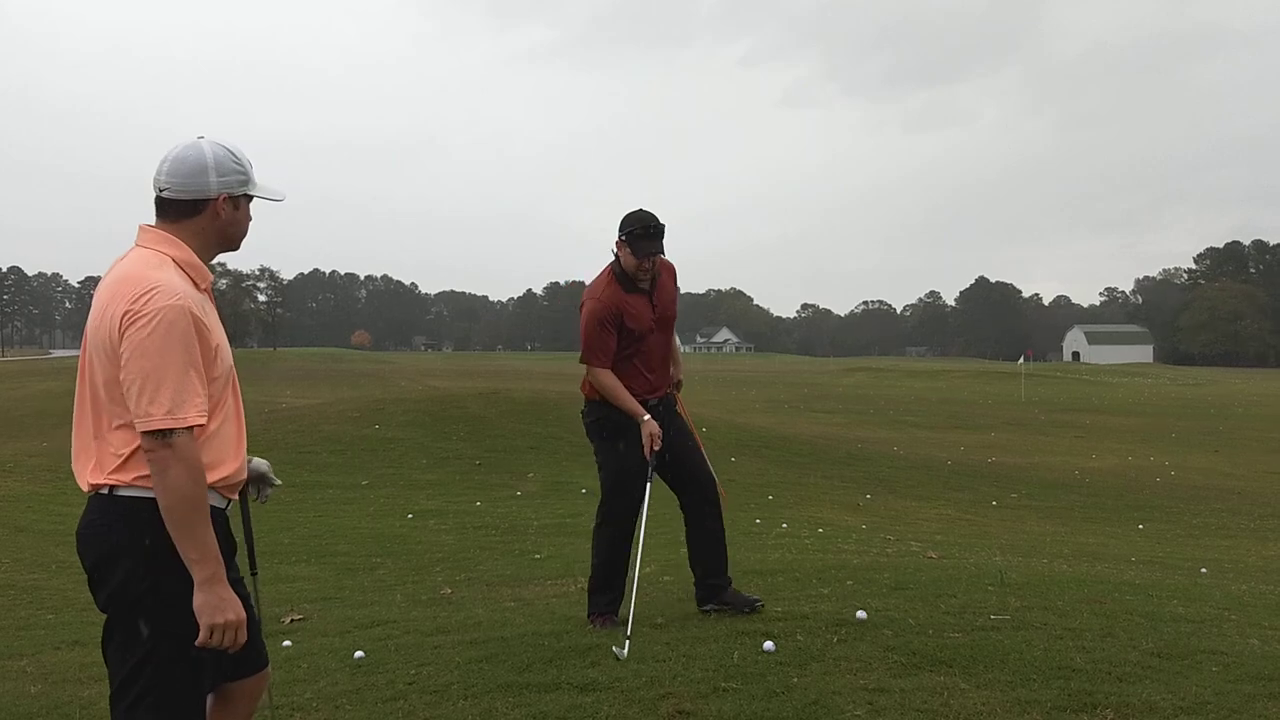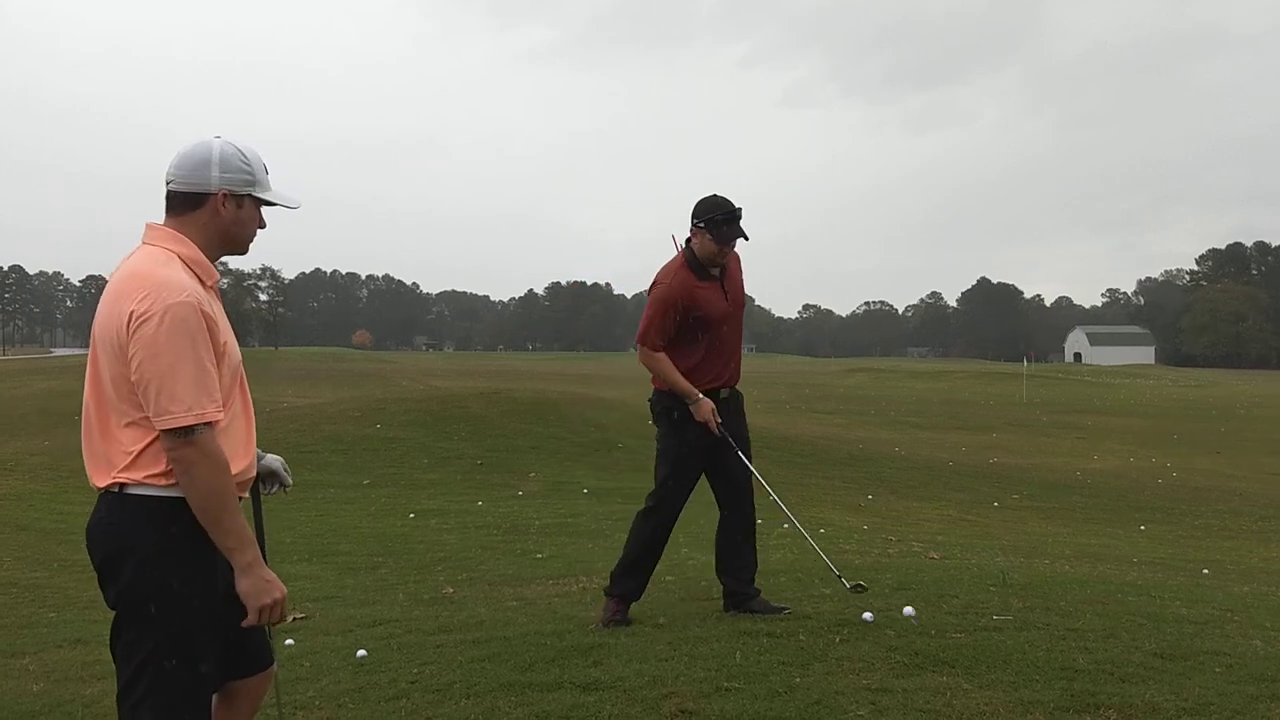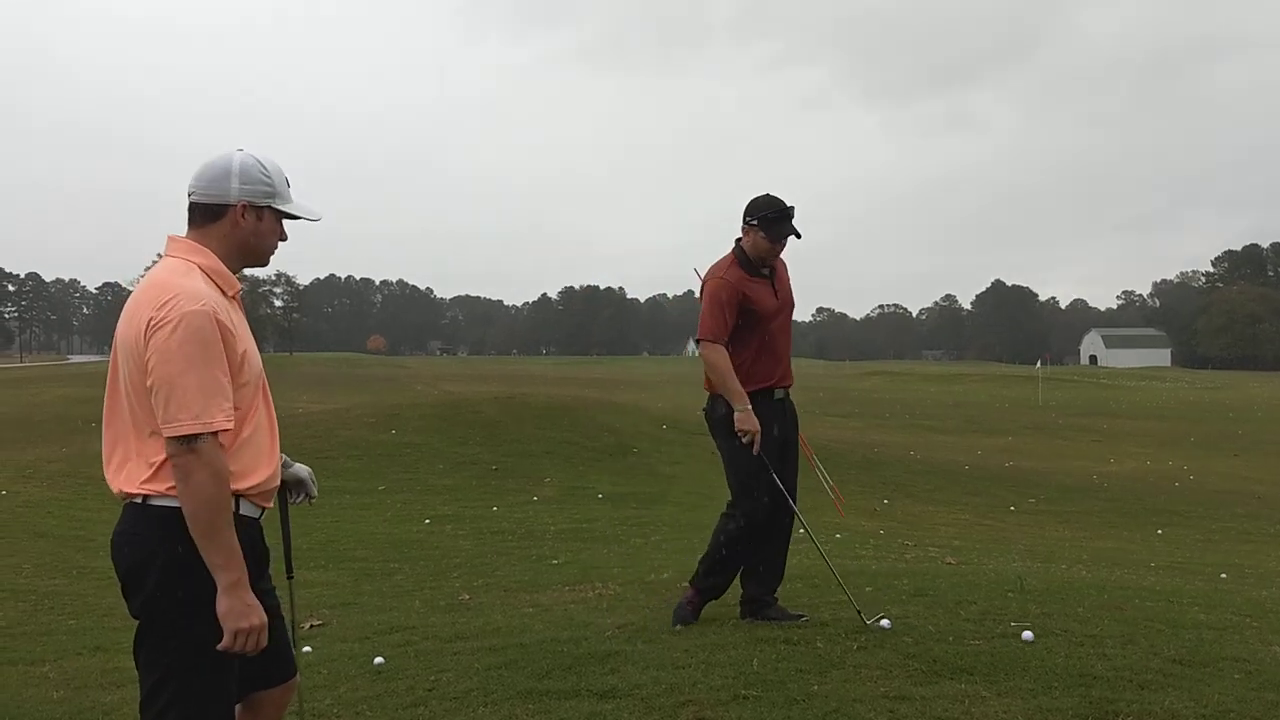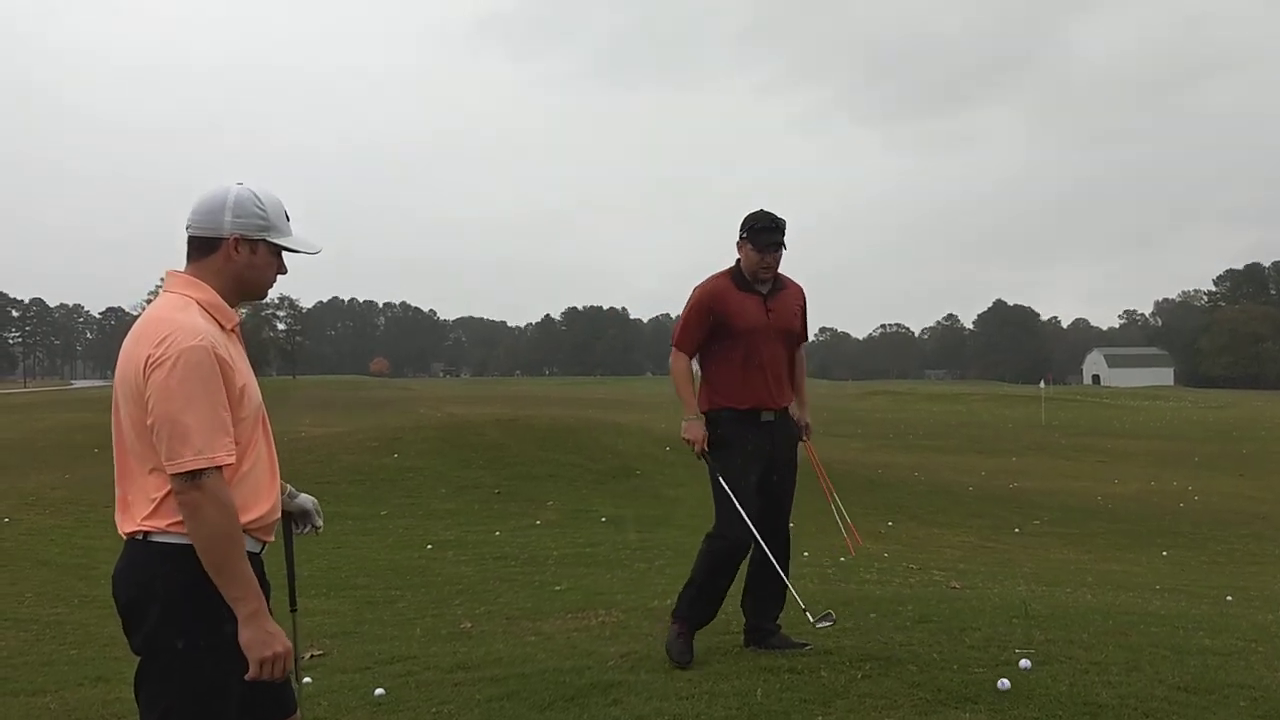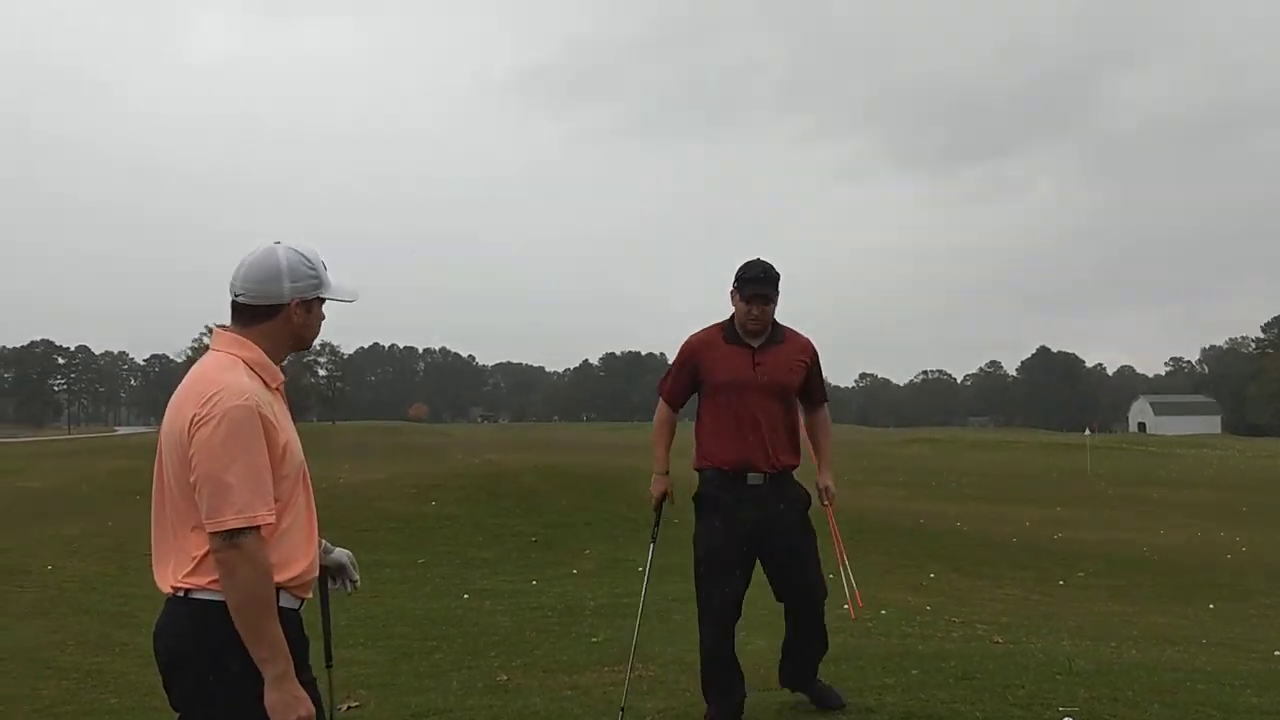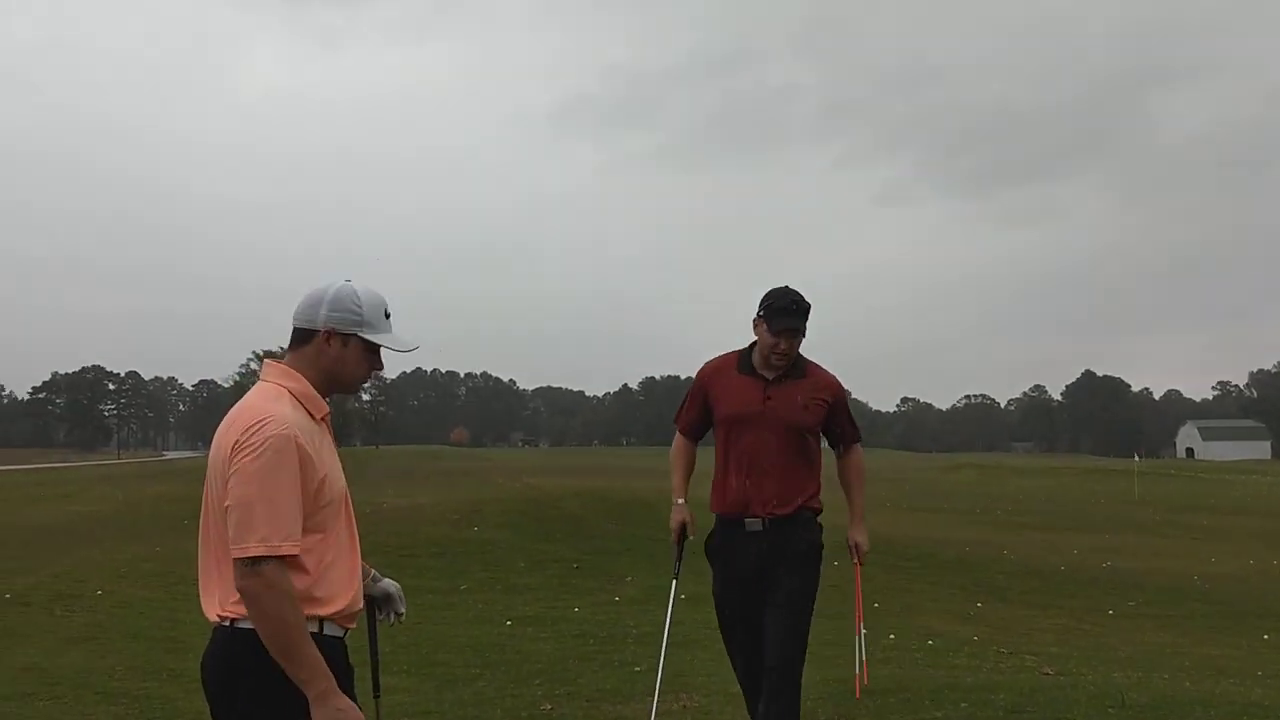
dt=0.5s
person 1, frame 1
left shoulder: (162, 277)
right shoulder: (164, 296)
right elbow: (165, 447)
left wrist: (234, 462)
right wrist: (210, 579)
left hip: (170, 525)
right hip: (153, 531)
person 1, frame 2
left shoulder: (169, 276)
right shoulder: (170, 293)
right elbow: (187, 444)
left wrist: (246, 456)
right wrist: (248, 563)
left hip: (180, 521)
right hip: (163, 530)
person 1, frame 3
left shoulder: (200, 290)
right shoulder: (190, 303)
right elbow: (191, 453)
left wrist: (272, 464)
right wrist: (232, 586)
left hip: (212, 532)
right hip: (186, 543)
person 1, frame 4
left shoulder: (199, 325)
right shoulder: (187, 338)
right elbow: (197, 487)
left wrist: (277, 494)
right wrist: (253, 614)
left hip: (210, 567)
right hip: (189, 577)
person 1, frame 5
left shoulder: (244, 383)
right shoulder: (234, 398)
right elbow: (235, 546)
left wrist: (317, 549)
right wrist: (279, 677)
left hip: (251, 624)
right hip: (229, 634)
person 1, frame 6
left shoulder: (296, 415)
right shoulder: (275, 426)
right elbow: (259, 573)
left wrist: (366, 578)
left hip: (300, 650)
right hip: (274, 663)
person 2, frame 1
left shoulder: (666, 274)
right shoulder: (601, 300)
right elbow: (598, 372)
left wrist: (675, 366)
right wrist: (641, 417)
left hip: (660, 407)
right hip: (614, 417)
left knee: (703, 493)
right knee: (619, 512)
left ankle: (714, 589)
right ankle: (602, 607)
person 2, frame 2
left shoulder: (732, 262)
right shoulder: (673, 284)
right elbow: (649, 351)
right wrist: (695, 400)
left hip: (726, 400)
right hip: (682, 407)
left knee: (739, 499)
right knee: (665, 503)
left ankle: (740, 592)
right ankle: (620, 596)
person 2, frame 3
left shoulder: (778, 270)
right shoulder: (724, 280)
right elbow: (711, 348)
right wrist: (742, 408)
left hip: (779, 404)
right hip: (741, 411)
left knee: (780, 506)
right knee: (748, 508)
left ankle: (759, 599)
right ankle: (699, 590)
person 2, frame 4
left shoulder: (793, 294)
right shoulder: (712, 293)
right elbow: (679, 355)
left wrist: (800, 405)
right wrist: (692, 416)
left hip: (779, 426)
right hip: (732, 428)
left knee: (775, 533)
right knee: (733, 532)
left ankle: (762, 626)
right ankle: (685, 620)
person 2, frame 5
left shoulder: (801, 349)
right shoulder: (701, 347)
left elbow: (815, 409)
right elbow: (667, 407)
left wrist: (824, 470)
right wrist: (660, 472)
left hip: (780, 491)
right hip: (721, 493)
left knee: (807, 592)
right knee: (718, 608)
left ankle: (804, 675)
person 2, frame 6
left shoulder: (824, 386)
right shoulder: (714, 375)
left elbow: (849, 449)
right elbow: (685, 437)
left wrist: (857, 521)
right wrist: (679, 500)
left hip: (795, 539)
right hip: (733, 537)
left knee: (782, 659)
right knee: (749, 655)
